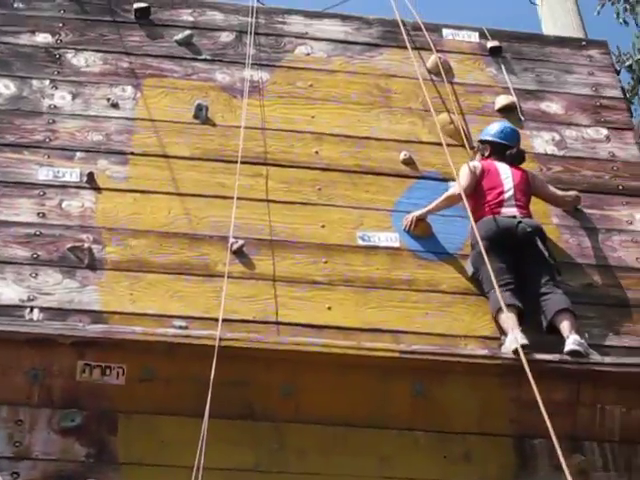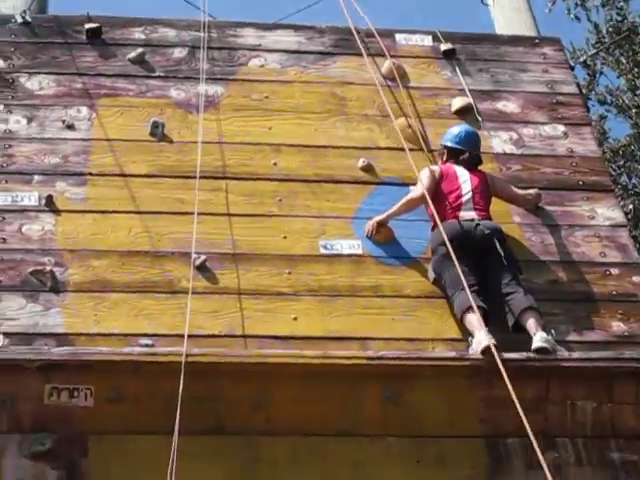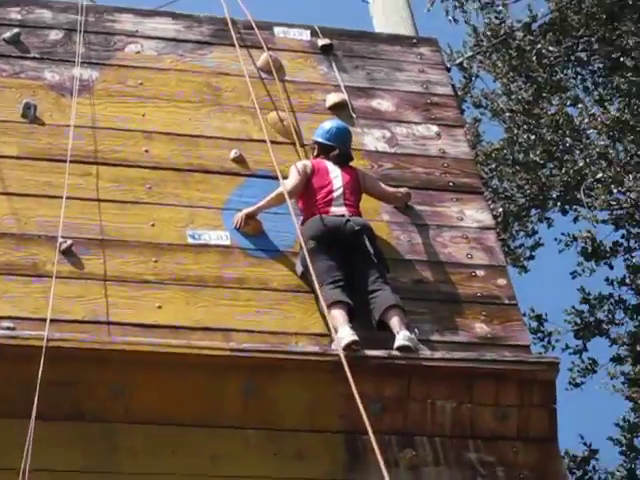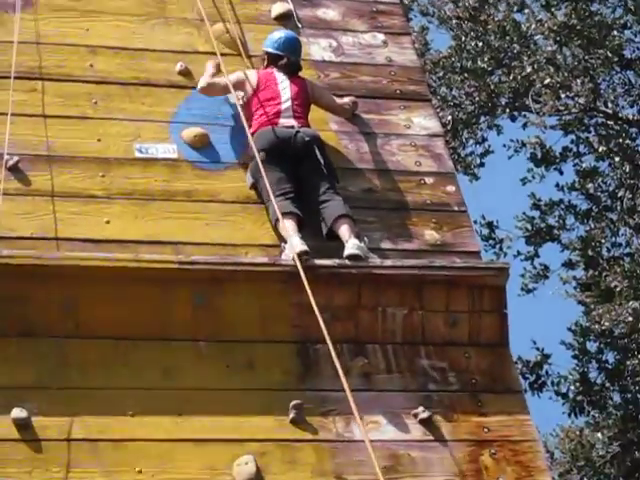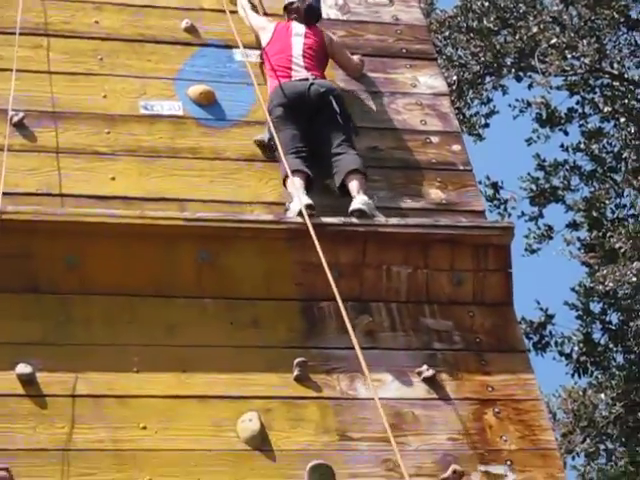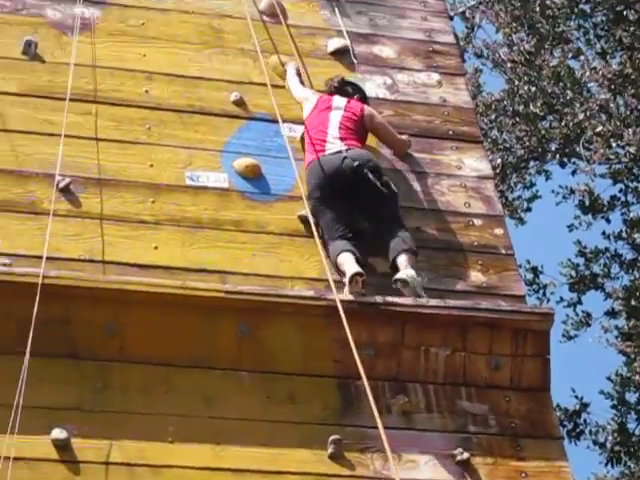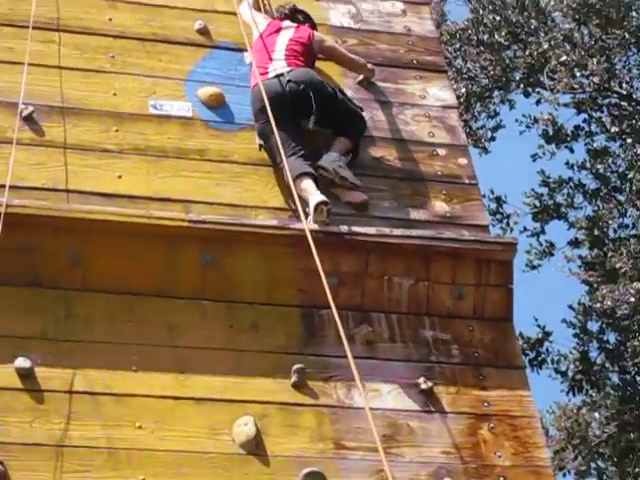
dt=0.5s
person 1, frame 1
left shoulder: (475, 167)
right shoulder: (526, 175)
left elbow: (458, 193)
right elbow: (565, 200)
left wrist: (424, 212)
right wrist: (573, 197)
left hip: (491, 229)
right hip: (529, 228)
left knee: (500, 286)
right knee: (546, 286)
left ankle: (514, 334)
right ankle: (571, 335)
person 1, frame 2
left shoulder: (433, 172)
right shoulder: (485, 177)
left elbow: (418, 196)
right elbow: (526, 199)
left wrist: (385, 217)
right wrist: (534, 195)
left hip: (450, 234)
right hip: (488, 231)
left knee: (462, 288)
right knee: (509, 285)
left ankle: (480, 334)
right ankle: (538, 332)
person 1, frame 3
left shoulder: (305, 166)
right shoulder: (357, 174)
left elbow: (289, 191)
right elbow: (397, 197)
left wrist: (255, 209)
right wrist: (403, 193)
left hip: (320, 228)
right hip: (357, 228)
left knee: (330, 283)
right knee: (376, 283)
left ankle: (344, 330)
right ankle: (402, 331)
person 1, frame 4
left shoulder: (251, 77)
right shoulder: (306, 85)
left elbow: (205, 86)
right elbow: (345, 109)
left wrist: (211, 68)
right wrist: (349, 102)
left hip: (269, 139)
right hip: (306, 139)
left knee: (280, 195)
right knee: (326, 193)
left ankle: (294, 240)
right ankle: (352, 240)
person 1, frame 5
left shoulder: (269, 28)
right shoulder: (325, 37)
right elbow: (355, 69)
right wrist: (357, 60)
left hip: (285, 94)
right hip: (322, 91)
left knee: (293, 152)
right knee: (341, 147)
left ankle: (299, 198)
right ankle: (360, 196)
person 1, frame 6
left shoulder: (313, 99)
right shoulder: (364, 110)
left elbow: (293, 82)
right elbow: (401, 147)
left wrist: (291, 67)
right wrist: (404, 141)
left hip: (319, 168)
right hip: (359, 162)
left knee: (336, 234)
right knee: (391, 224)
left ankle: (350, 268)
right ankle: (406, 270)
person 1, frame 7
left shoulder: (263, 24)
right shoulder: (313, 36)
right elbow: (359, 66)
right wrist: (367, 70)
left hip: (264, 92)
right hip: (301, 80)
left knee: (291, 154)
right knee: (354, 122)
left ankle: (314, 196)
right ankle: (333, 157)
